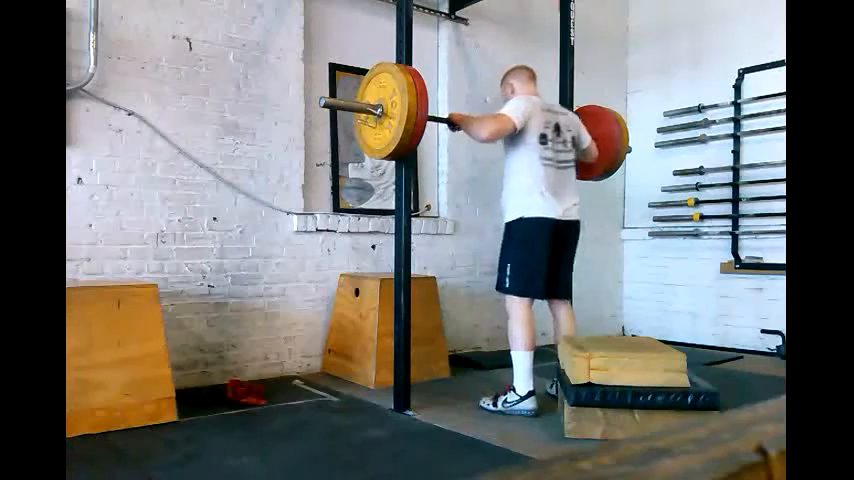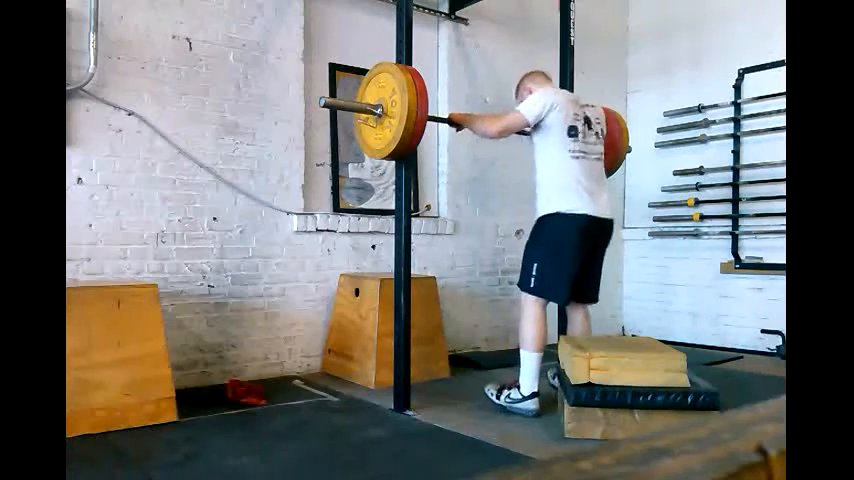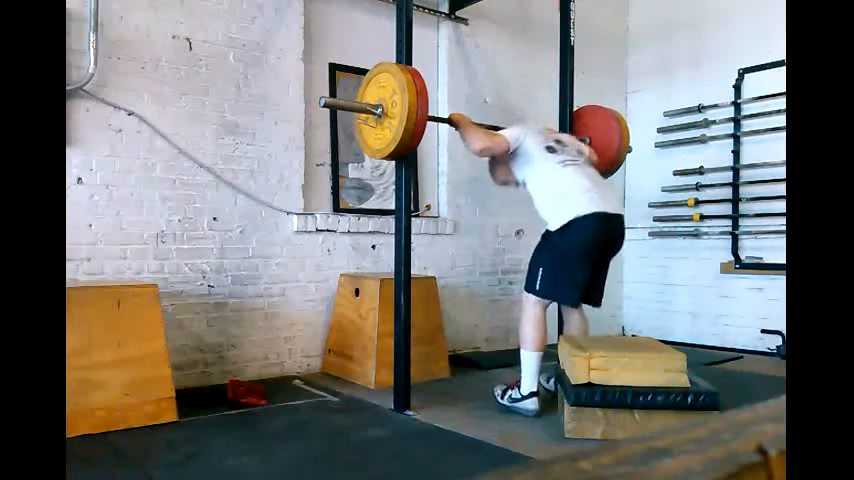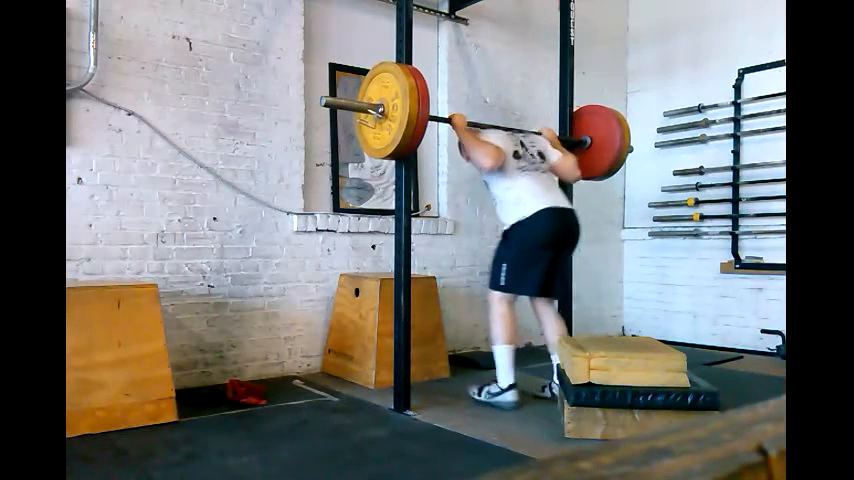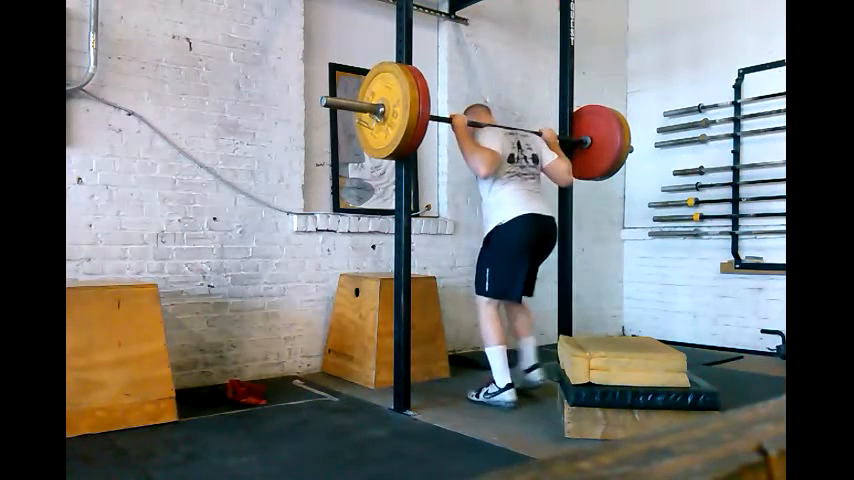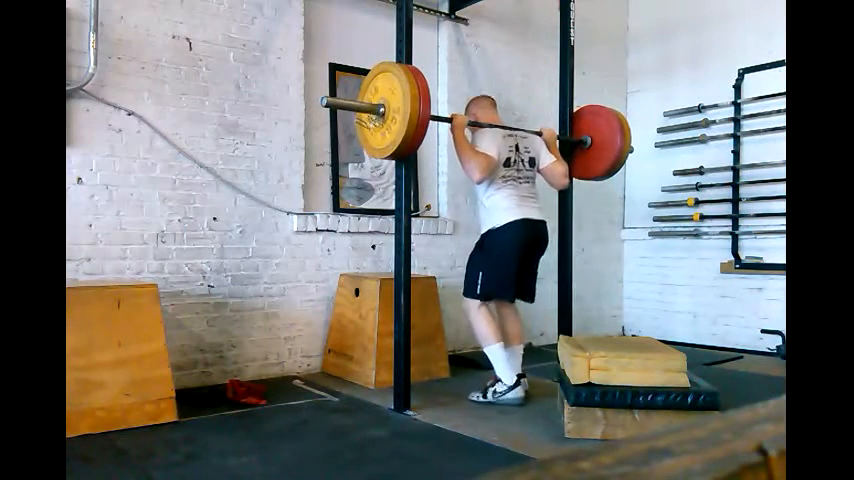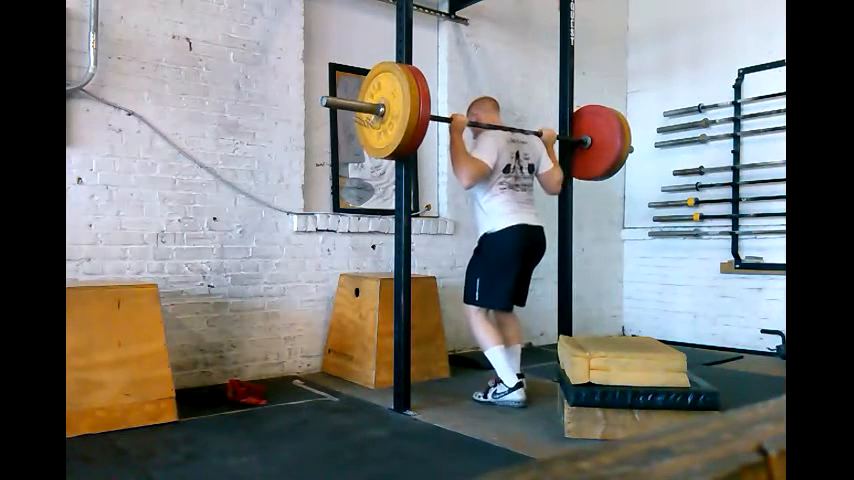
dt=0.4s
person 1, frame 1
left shoulder: (524, 104)
right shoulder: (568, 115)
left elbow: (488, 131)
right elbow: (591, 155)
left wrist: (459, 119)
left hip: (531, 220)
right hip: (567, 220)
left knee: (518, 302)
right knee: (560, 301)
left ankle: (522, 393)
person 1, frame 2
left shoulder: (547, 97)
right shoulder: (592, 111)
left elbow: (495, 128)
left wrist: (462, 118)
left hip: (564, 217)
right hip: (600, 219)
left knee: (533, 299)
right knee: (577, 303)
left ankle: (525, 391)
person 1, frame 3
left shoulder: (517, 137)
right shoulder: (556, 139)
left elbow: (480, 145)
right elbow: (593, 157)
left wrist: (460, 122)
left hip: (578, 224)
right hip: (611, 222)
left knee: (534, 302)
right knee: (571, 303)
left ankle: (526, 392)
person 1, frame 4
left shoulder: (487, 137)
right shoulder: (533, 140)
left elbow: (489, 161)
right elbow: (573, 172)
left wrist: (460, 129)
right wrist: (553, 142)
left hip: (533, 222)
right hip: (565, 220)
left knee: (500, 299)
right knee: (543, 301)
left ankle: (504, 386)
right ankle: (562, 380)
person 1, frame 5
left shoulder: (488, 135)
right shoulder: (531, 138)
left elbow: (484, 168)
right elbow: (565, 176)
left wrist: (459, 130)
right wrist: (553, 142)
left hip: (513, 227)
right hip: (544, 224)
left knee: (488, 302)
right knee: (513, 298)
left ankle: (502, 386)
right ankle: (530, 367)
person 1, frame 6
left shoulder: (487, 135)
right shoulder: (531, 139)
left elbow: (478, 173)
right elbow: (561, 179)
left wrist: (458, 131)
right wrist: (551, 143)
left hip: (505, 230)
right hip: (535, 228)
left knee: (475, 304)
right knee: (505, 302)
left ankle: (507, 383)
right ankle: (515, 375)
person 1, frame 7
left shoulder: (489, 140)
right shoulder: (532, 142)
left elbow: (467, 178)
right elbow: (554, 185)
left wrist: (456, 132)
right wrist: (549, 145)
left hip: (504, 237)
right hip: (534, 235)
left knee: (476, 310)
right knee: (502, 307)
left ankle: (509, 386)
right ankle: (514, 376)
